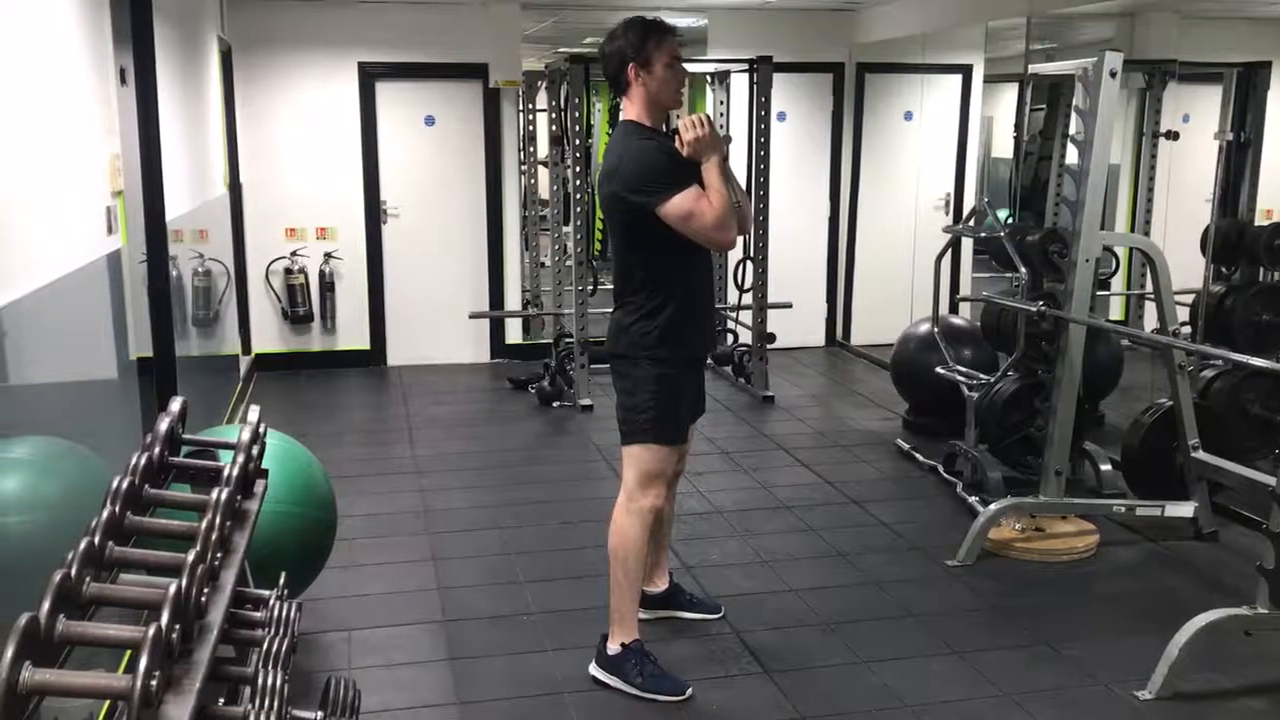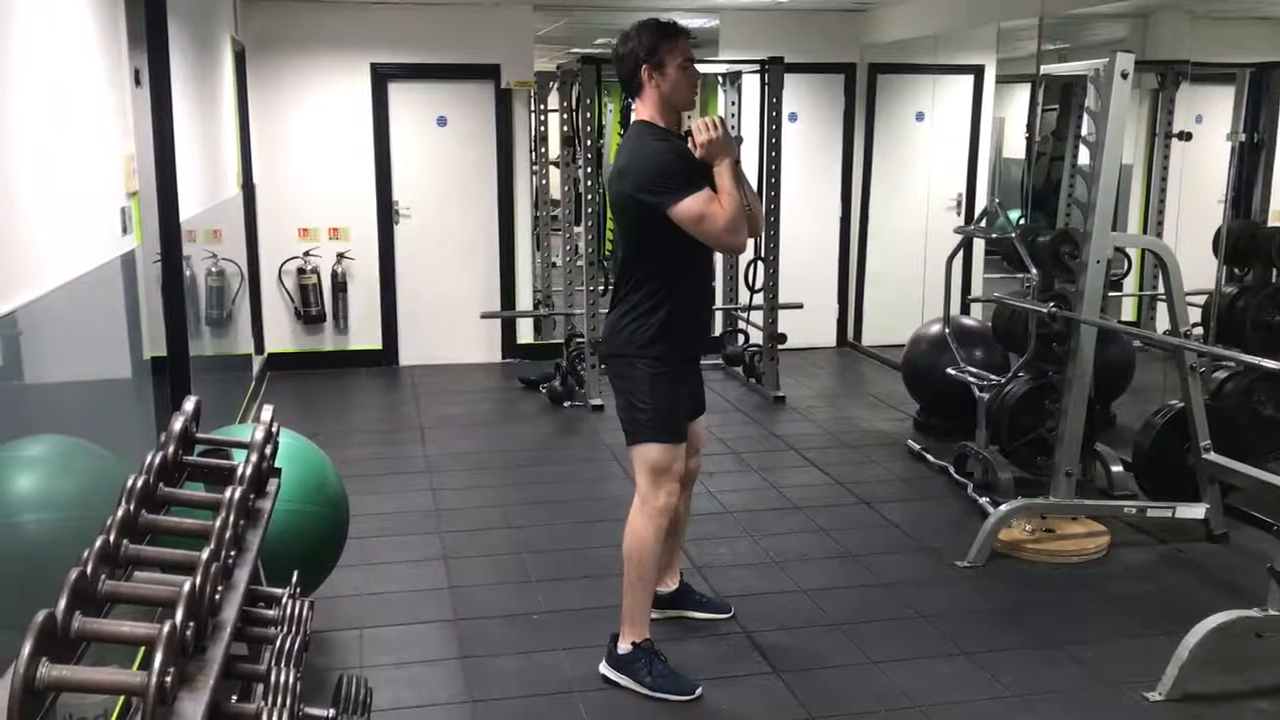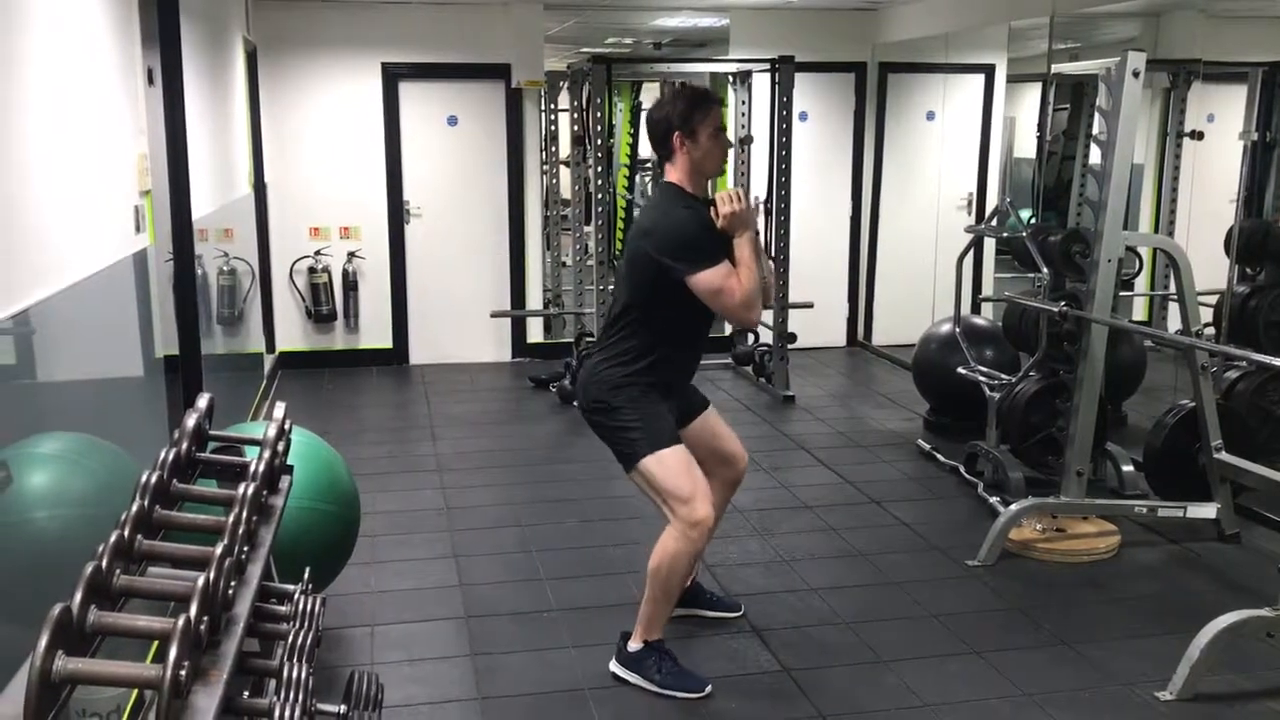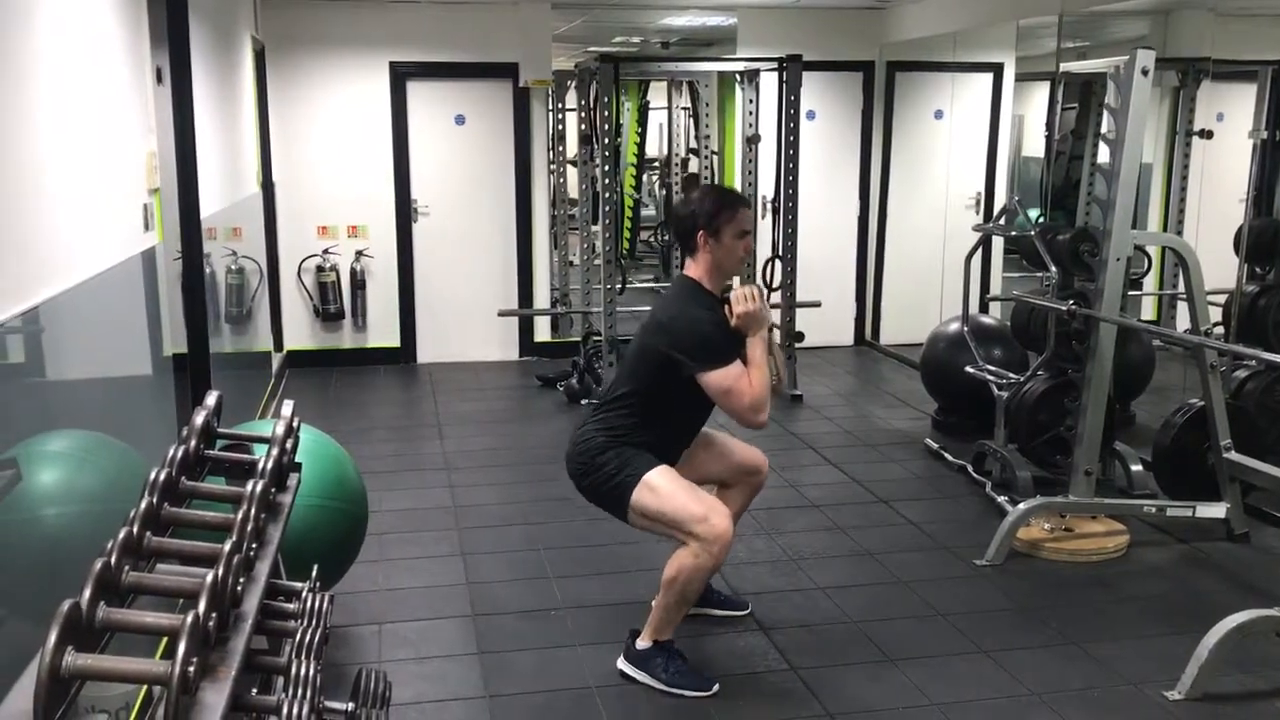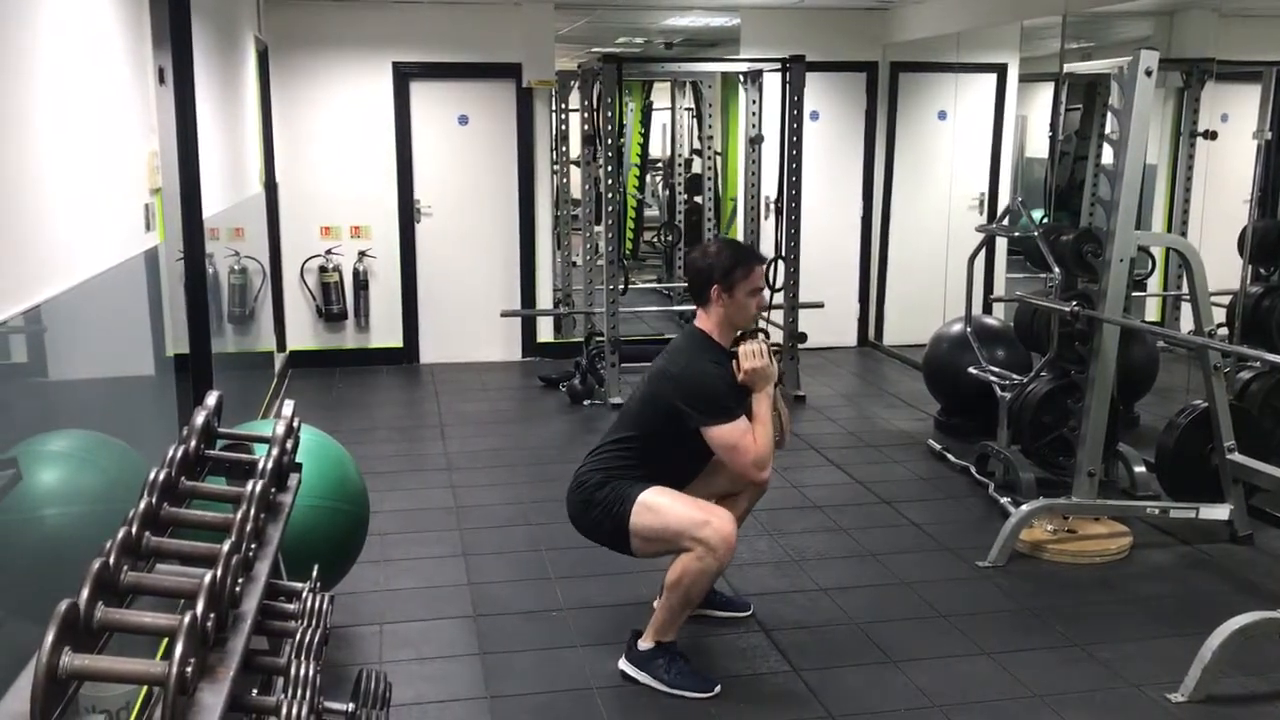
dt=1s
person 1, frame 1
left shoulder: (665, 145)
right shoulder: (638, 156)
left elbow: (740, 221)
right elbow: (719, 231)
left wrist: (713, 160)
right wrist: (710, 160)
left hip: (677, 339)
right hip: (651, 345)
left knee: (668, 472)
right knee: (644, 491)
left ankle: (657, 587)
right ankle: (619, 648)
person 1, frame 2
left shoulder: (675, 147)
right shoulder: (650, 156)
left elbow: (752, 223)
right elbow: (729, 235)
left wrist: (726, 162)
right wrist: (722, 162)
left hip: (673, 342)
right hip: (646, 348)
left knee: (686, 470)
right knee: (659, 491)
left ankle: (668, 587)
right ankle: (629, 649)
person 1, frame 3
left shoulder: (698, 210)
right shoulder: (674, 222)
left elbow: (759, 296)
right elbow: (744, 311)
left wrist: (744, 233)
right wrist: (742, 235)
left hip: (659, 377)
right hip: (620, 388)
left knee: (730, 464)
right knee: (695, 512)
left ankle: (681, 586)
right ankle: (640, 648)
person 1, frame 4
left shoulder: (707, 303)
right shoulder: (691, 319)
left elbow: (765, 386)
right elbow: (754, 411)
left wrist: (754, 331)
right wrist: (755, 334)
left hip: (649, 439)
right hip: (605, 454)
left knee: (752, 467)
right knee: (713, 528)
left ankle: (688, 586)
right ankle: (647, 648)
person 1, frame 5
left shoulder: (709, 351)
right shoulder: (698, 371)
left elbow: (764, 449)
right elbow: (758, 465)
left wrist: (761, 384)
right wrist: (762, 389)
left hip: (643, 478)
right hip: (603, 494)
left knee: (749, 479)
right knee: (717, 532)
left ankle: (690, 588)
right ankle: (649, 649)
